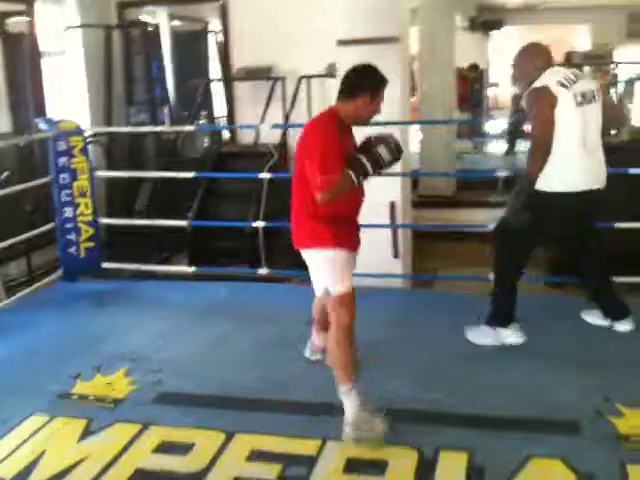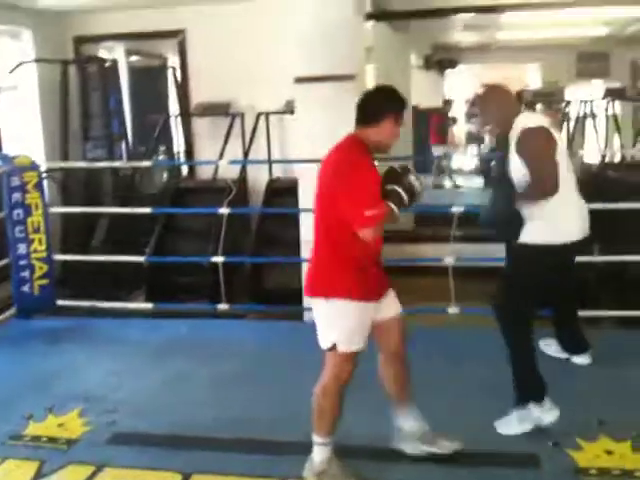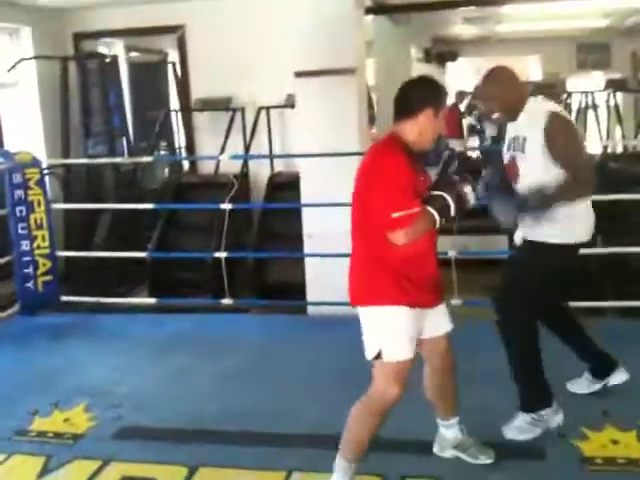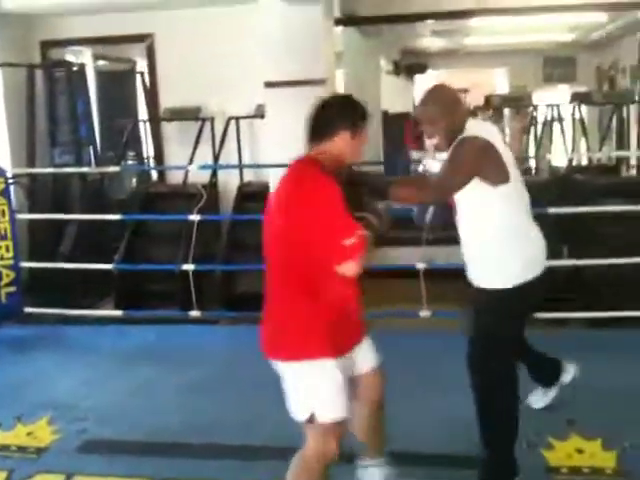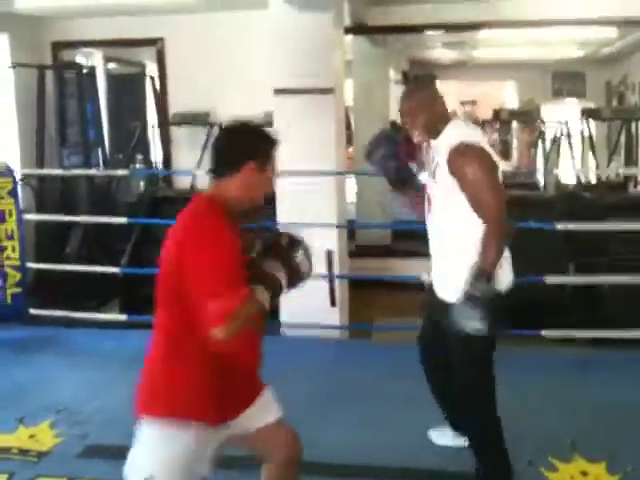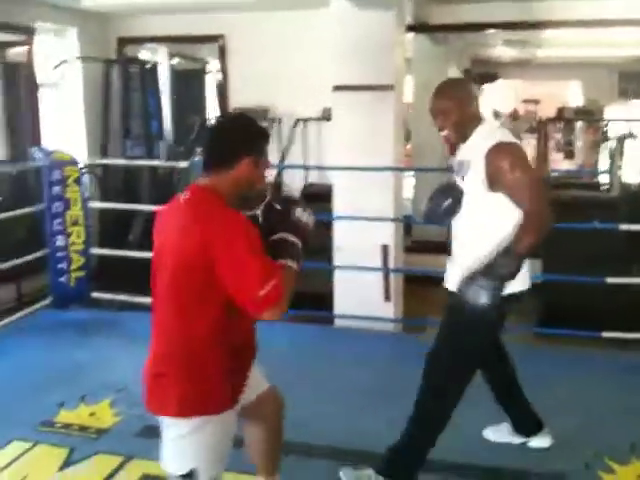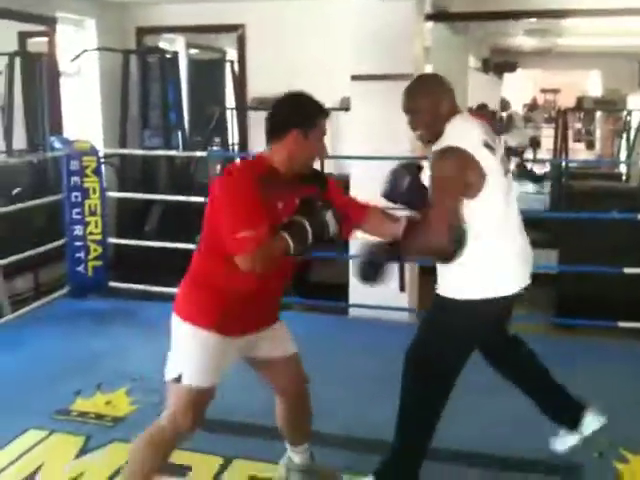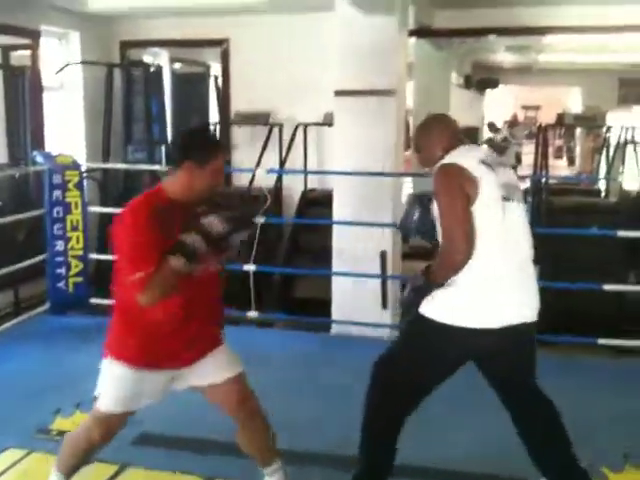
dt=0.4s
person 1, frame 1
left shoulder: (342, 127)
right shoulder: (322, 131)
right elbow: (324, 192)
left wrist: (367, 157)
right wrist: (364, 166)
left hip: (341, 228)
right hip: (320, 233)
left knee: (330, 296)
right knee: (343, 314)
left ankle: (317, 344)
right ankle: (354, 412)
person 1, frame 2
left shoulder: (351, 154)
right shoulder: (352, 162)
right elbow: (368, 228)
left wrist: (390, 188)
right wrist: (399, 194)
left hip: (363, 273)
right hip: (341, 283)
left knee: (395, 345)
right knee: (340, 369)
left ankle: (411, 430)
person 1, frame 3
left shoulder: (407, 157)
right shoulder: (384, 161)
right elbow: (402, 232)
left wrist: (448, 185)
right wrist: (446, 202)
left hip: (420, 282)
right hip: (385, 290)
left knee: (442, 358)
right knee: (388, 388)
left ankle: (450, 435)
person 1, frame 4
left shoulder: (308, 178)
right shoulder: (316, 185)
right elbow: (350, 263)
left wrist: (355, 223)
right wrist: (369, 223)
left hip: (334, 325)
right hip: (304, 337)
left knee: (372, 389)
right knee: (324, 444)
person 1, frame 5
left shoulder: (219, 219)
right shoulder: (205, 230)
right elbow: (224, 326)
left wrist: (263, 265)
right wrist: (275, 277)
right hip: (180, 398)
left knee: (286, 450)
person 1, frame 6
left shoulder: (177, 209)
right shoulder: (225, 222)
right elbow: (272, 305)
left wrist: (263, 239)
right wrist: (287, 244)
left hip: (222, 362)
right hip: (195, 383)
left knee: (270, 409)
person 1, frame 7
left shoulder: (309, 182)
right shoulder: (238, 181)
left elbow: (366, 218)
right elbow: (250, 258)
right wrist: (305, 229)
left hip: (258, 315)
right hip: (206, 315)
left knee: (293, 387)
right knee: (179, 420)
person 1, frame 8
left shoulder: (196, 209)
right shoulder: (138, 219)
right elbow: (147, 295)
left wrist: (216, 242)
right wrist: (194, 246)
left hip: (199, 340)
right hip: (139, 347)
left knee: (245, 408)
right knee: (100, 428)
person 2, frame 1
left shoulder: (539, 92)
right shoulder: (587, 81)
left elbow: (541, 146)
right elbow: (616, 117)
left wrist: (523, 190)
left hip: (557, 188)
right hip: (591, 181)
left knee: (508, 241)
right knee: (585, 243)
left ankle: (501, 324)
right ankle: (616, 313)
person 2, frame 2
left shoulder: (529, 134)
right shoulder: (533, 124)
left elbow: (547, 184)
left wrist: (508, 198)
left hip: (547, 235)
right hip: (572, 226)
left knee: (511, 306)
right knee: (558, 284)
left ankle: (534, 401)
right ankle: (575, 346)
person 2, frame 3
left shoulder: (550, 121)
right shoulder: (516, 123)
left elbow: (584, 179)
left wrist: (544, 199)
right wrist: (495, 181)
left hip: (556, 233)
right hip: (536, 231)
left knee: (511, 307)
right knee: (544, 304)
left ankle: (539, 407)
right ankle: (605, 368)
person 2, frame 4
left shoulder: (475, 146)
right shoulder: (471, 141)
left elbow: (431, 192)
left wrist: (362, 181)
left hip: (509, 270)
right hip: (497, 265)
left knee: (487, 366)
right knee: (493, 339)
right ankle: (553, 371)
person 2, frame 5
left shoulder: (464, 150)
right shoulder: (439, 146)
left elbow: (497, 223)
right elbow: (439, 205)
left wrist: (480, 285)
left hip: (474, 284)
right hip: (450, 281)
left knee: (470, 378)
right knee: (433, 352)
right ankle: (465, 426)
person 2, frame 6
left shoulder: (499, 151)
right shoulder: (467, 148)
left elbow: (538, 214)
left wrist: (504, 264)
right wrist: (448, 204)
left hip: (482, 282)
right hip: (470, 277)
left knee: (445, 369)
right knee: (484, 351)
right ankle: (528, 427)
person 2, frame 7
left shoulder: (450, 155)
right shoulder: (480, 135)
left elbow: (440, 237)
right wrist: (419, 192)
left hip: (477, 284)
right hip: (508, 271)
left knee: (426, 367)
right knee: (496, 343)
right ankle: (573, 415)
person 2, frame 8
left shoulder: (451, 172)
right shoulder: (500, 170)
left elbow: (459, 250)
left wrist: (427, 281)
right wrist: (437, 222)
left hip: (460, 313)
right hip: (516, 310)
left knee: (390, 386)
right knee: (524, 394)
